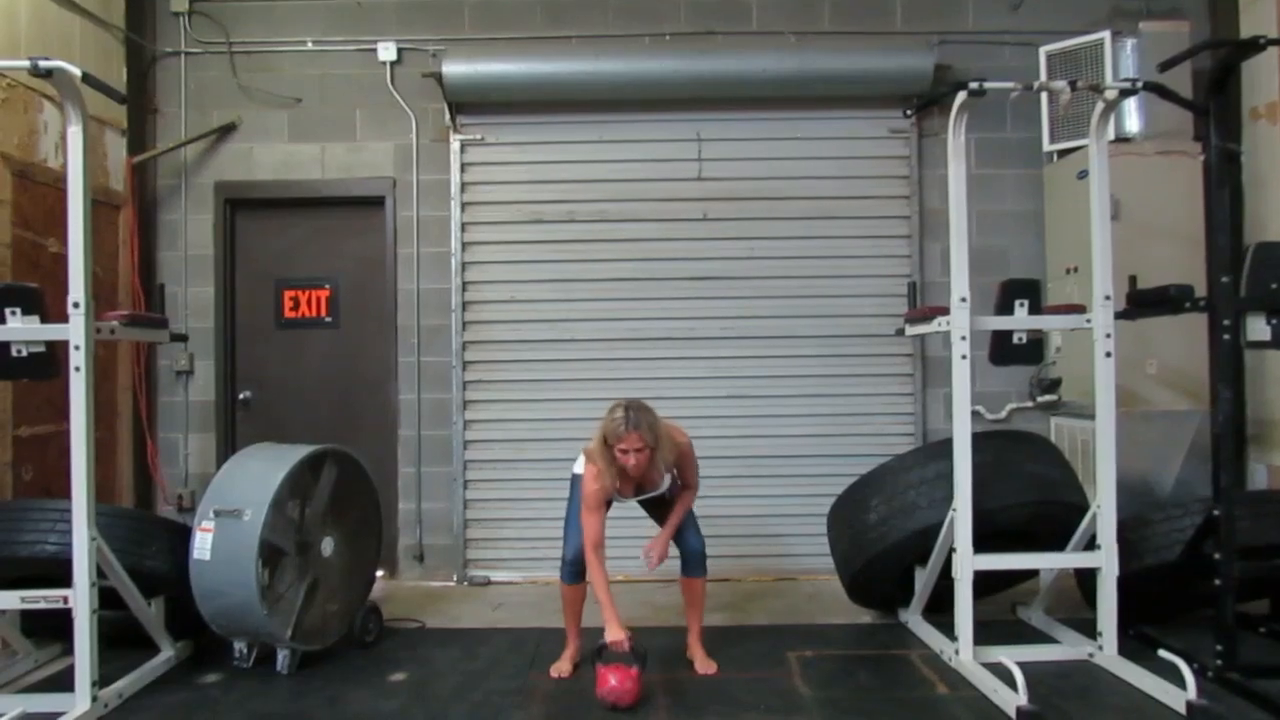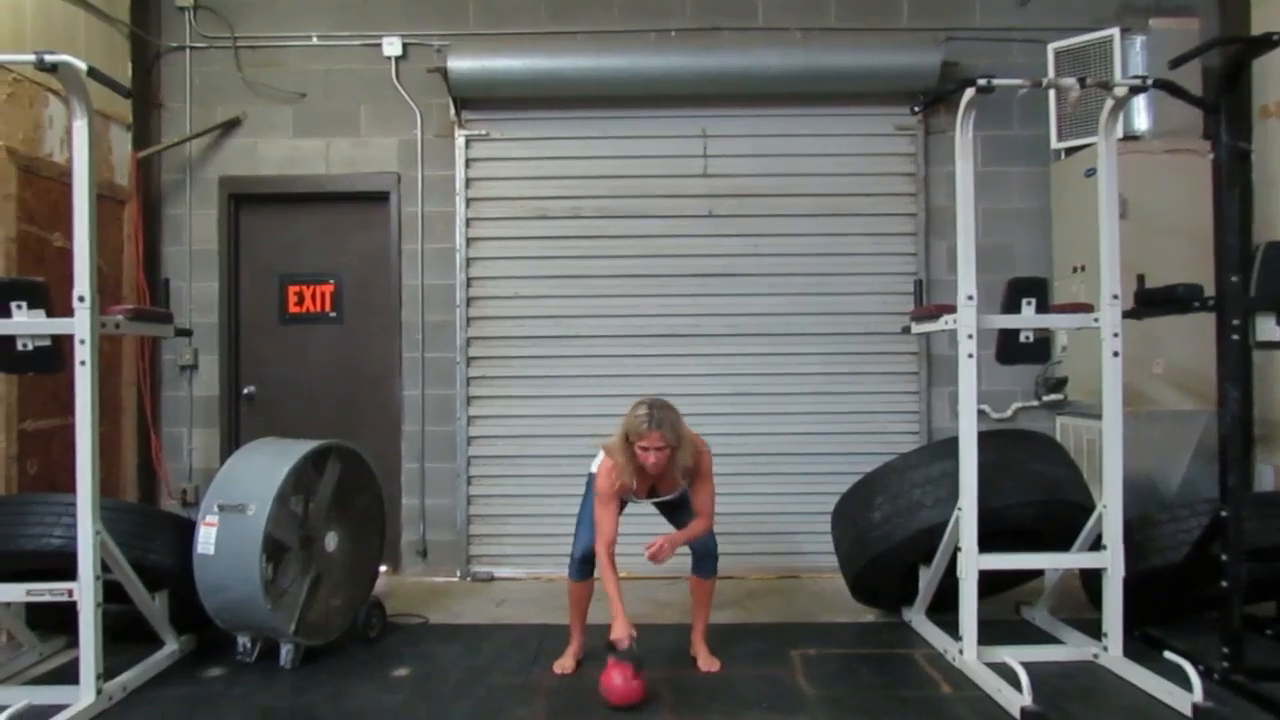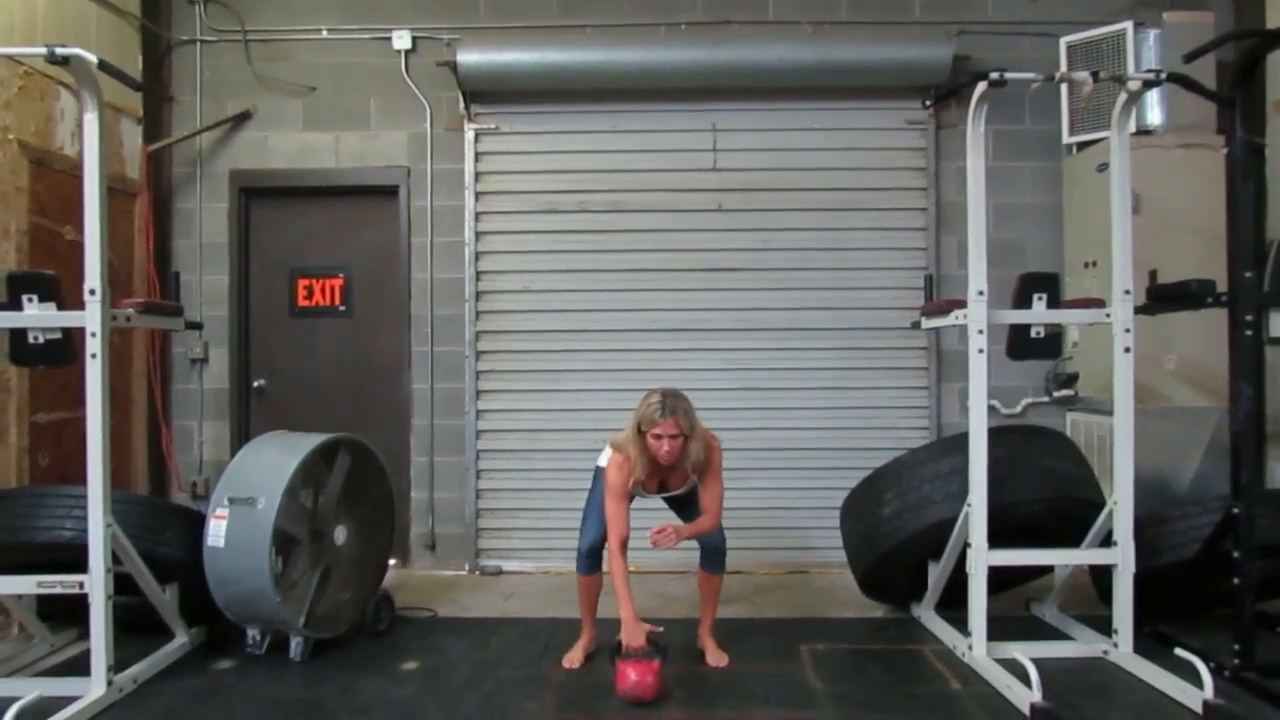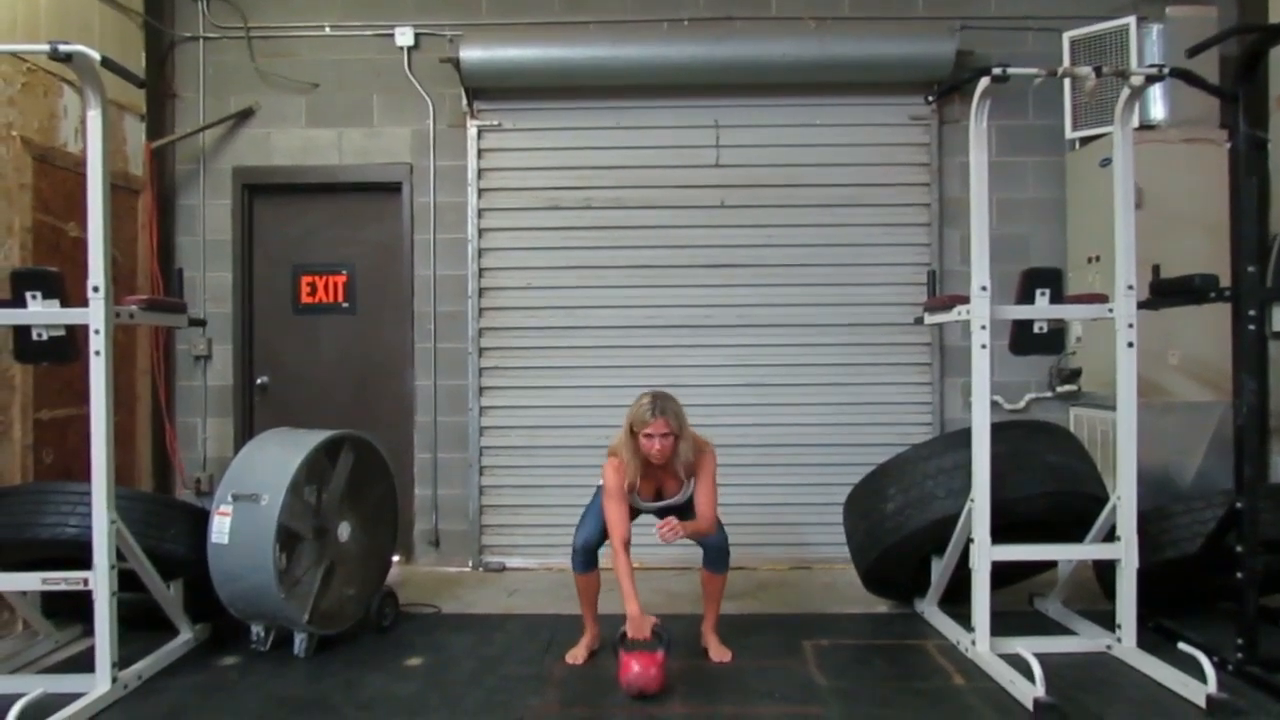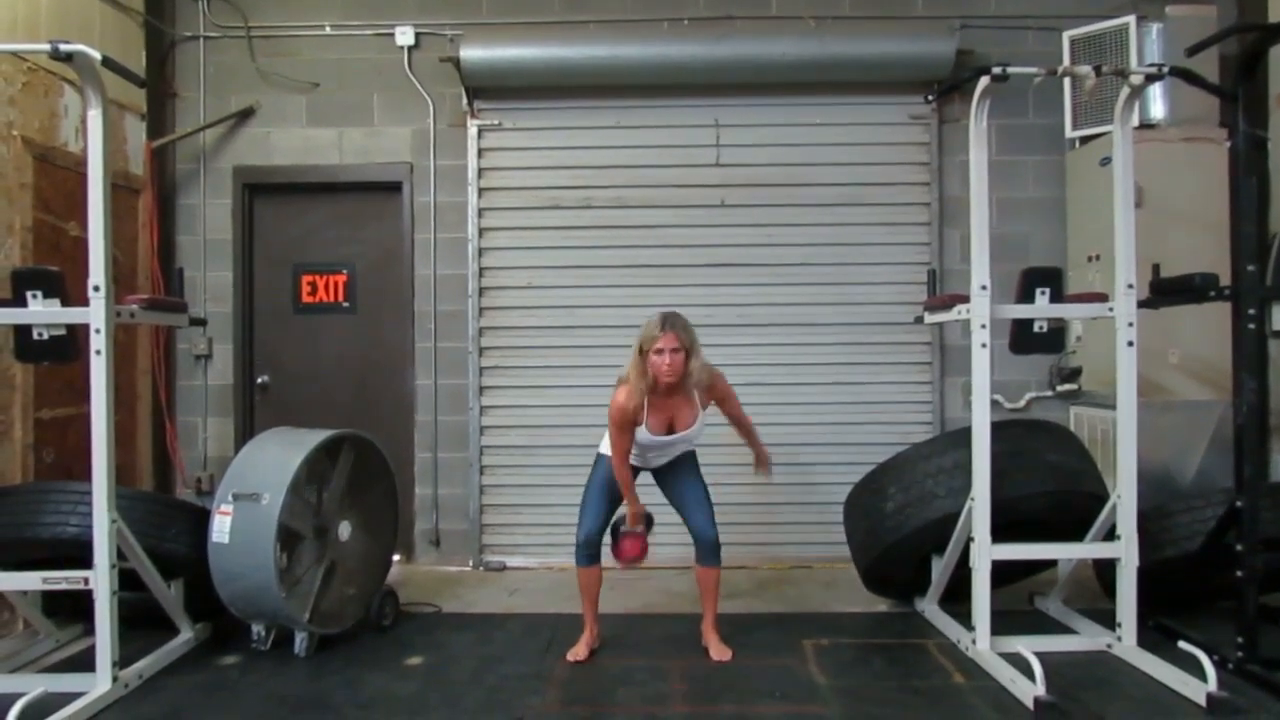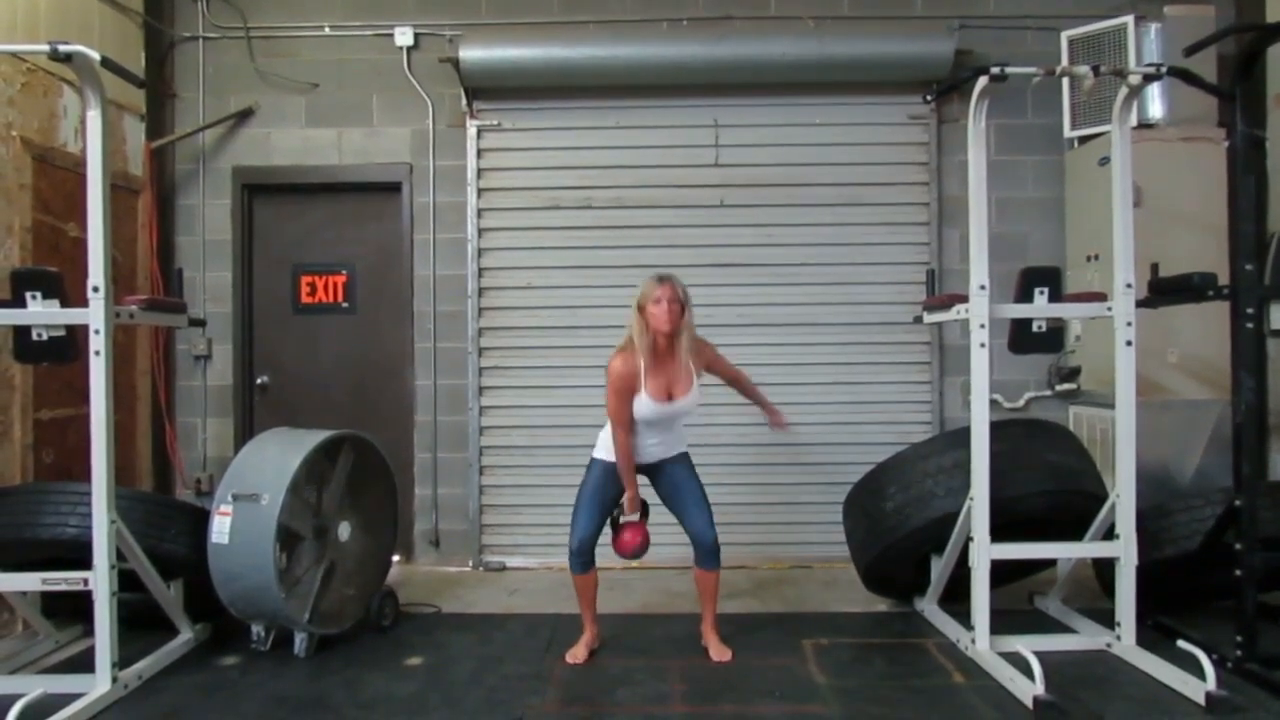
dt=0.5s
person 1, frame 1
left shoulder: (678, 445)
right shoulder: (596, 471)
left elbow: (688, 488)
right elbow: (593, 551)
left wrist: (665, 536)
right wrist: (612, 621)
left hip: (658, 485)
right hip: (592, 477)
left knee: (694, 548)
right knee: (573, 556)
left ankle: (695, 644)
right ankle: (572, 647)
person 1, frame 2
left shoulder: (697, 453)
right shoulder: (612, 468)
left elbow: (704, 518)
right elbow: (604, 548)
left wrist: (675, 539)
right wrist: (619, 617)
left hip: (673, 488)
right hip: (617, 481)
left knee: (706, 549)
right knee: (582, 553)
left ankle: (699, 641)
right ankle: (575, 644)
person 1, frame 3
left shoulder: (707, 449)
right shoulder: (622, 460)
left elbow: (712, 519)
right elbow: (617, 546)
left wrist: (682, 531)
right wrist: (629, 618)
left hip: (681, 485)
right hip: (619, 474)
left knee: (715, 544)
right knee: (589, 546)
left ankle: (706, 635)
right ankle: (587, 636)
person 1, frame 4
left shoulder: (700, 453)
right shoulder: (618, 464)
left elbow: (707, 520)
right elbow: (619, 545)
left wrist: (684, 527)
right wrist: (634, 612)
left hip: (677, 503)
right hip: (624, 497)
left knee: (718, 544)
right knee: (583, 545)
left ankle: (709, 632)
right ankle: (590, 634)
person 1, frame 5
left shoulder: (707, 382)
right shoulder: (627, 396)
left elbow: (738, 418)
right elbow: (620, 457)
left wrist: (758, 451)
right wrist: (632, 507)
left hip: (676, 459)
right hip: (621, 458)
left knee: (707, 536)
right knee: (587, 537)
left ankle: (709, 629)
right ankle: (590, 632)
person 1, frame 6
left shoulder: (697, 352)
right shoulder: (624, 363)
left elbow: (735, 378)
right elbow: (623, 436)
left wrist: (767, 407)
right wrist: (631, 490)
left hip: (669, 458)
right hip: (614, 458)
left knee: (706, 539)
right knee: (580, 544)
left ankle: (709, 630)
right ankle: (589, 632)
